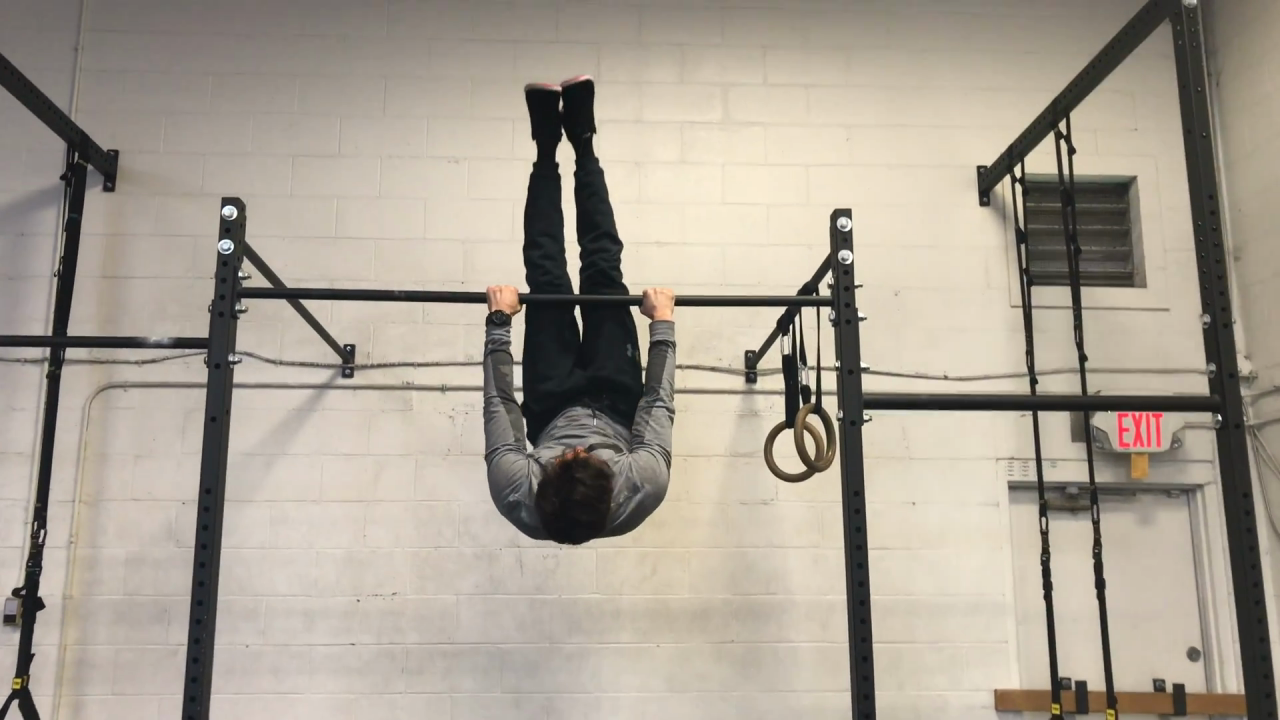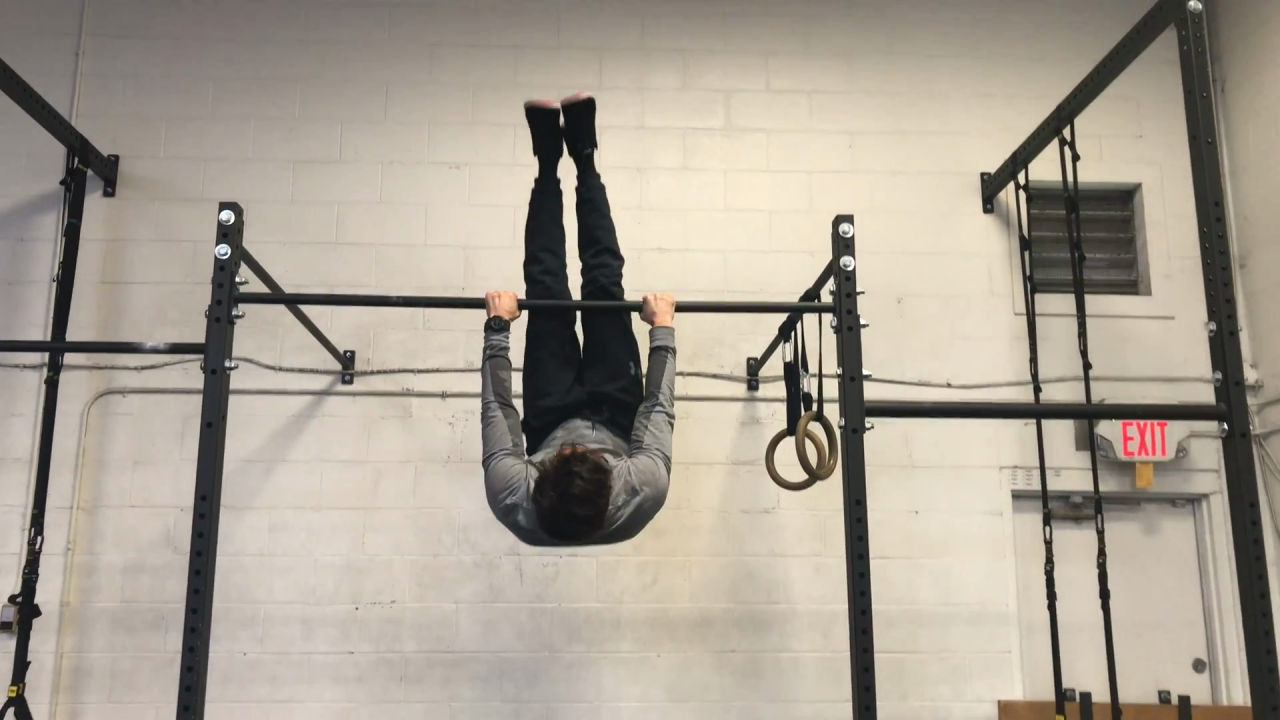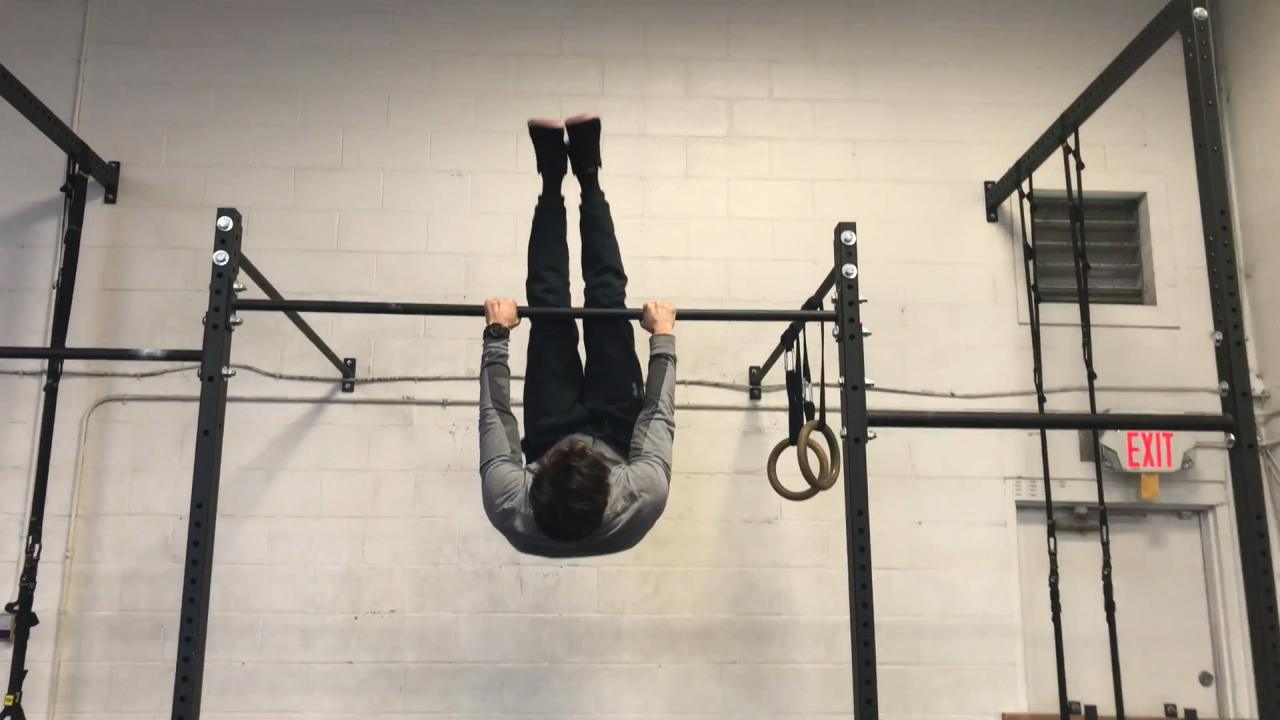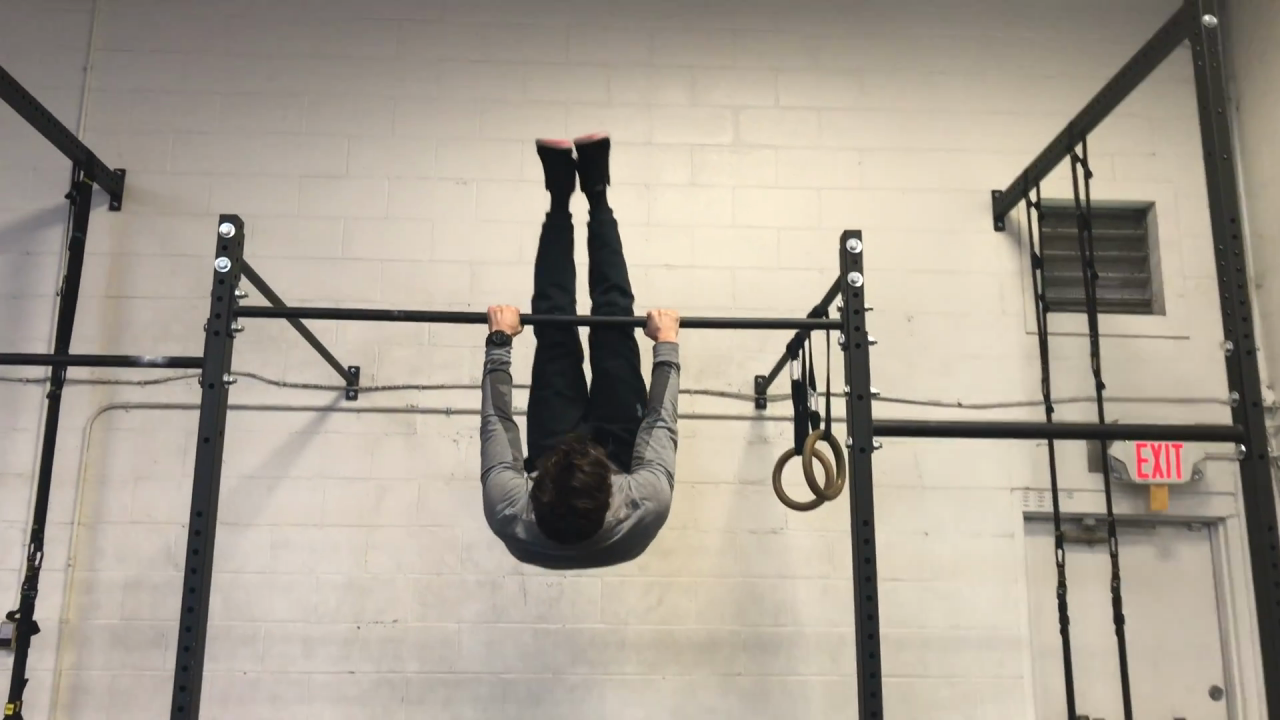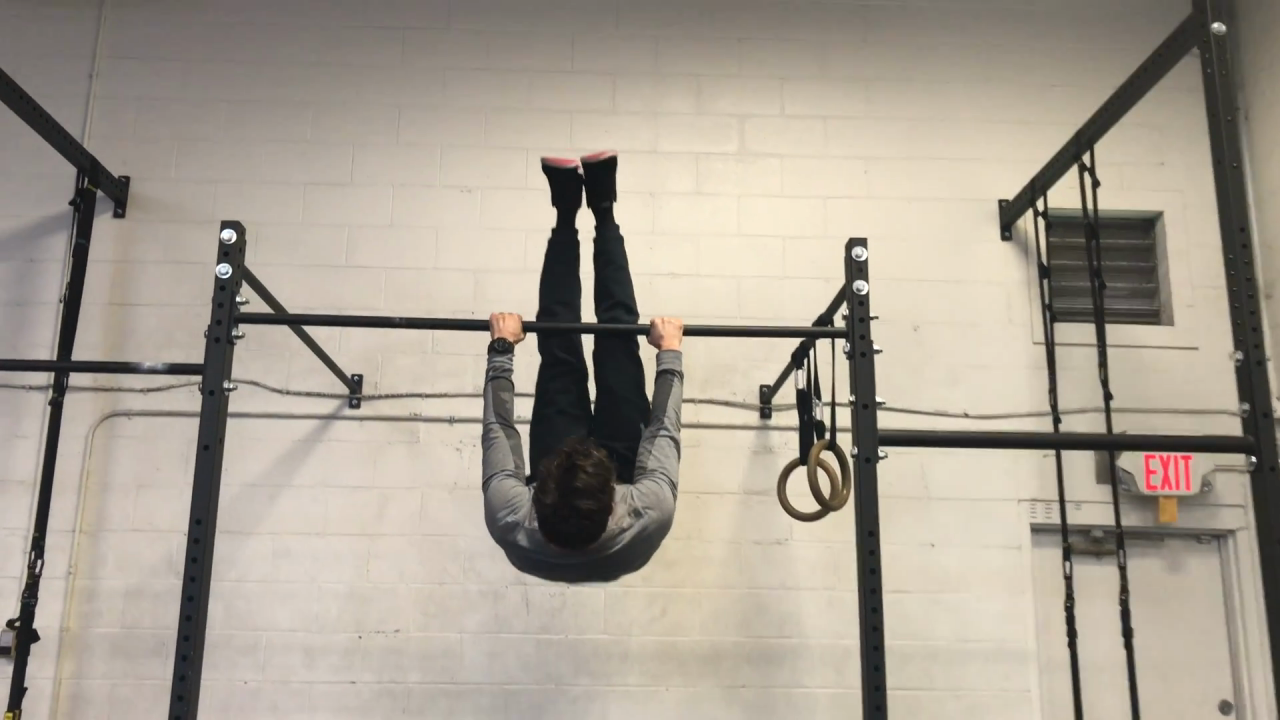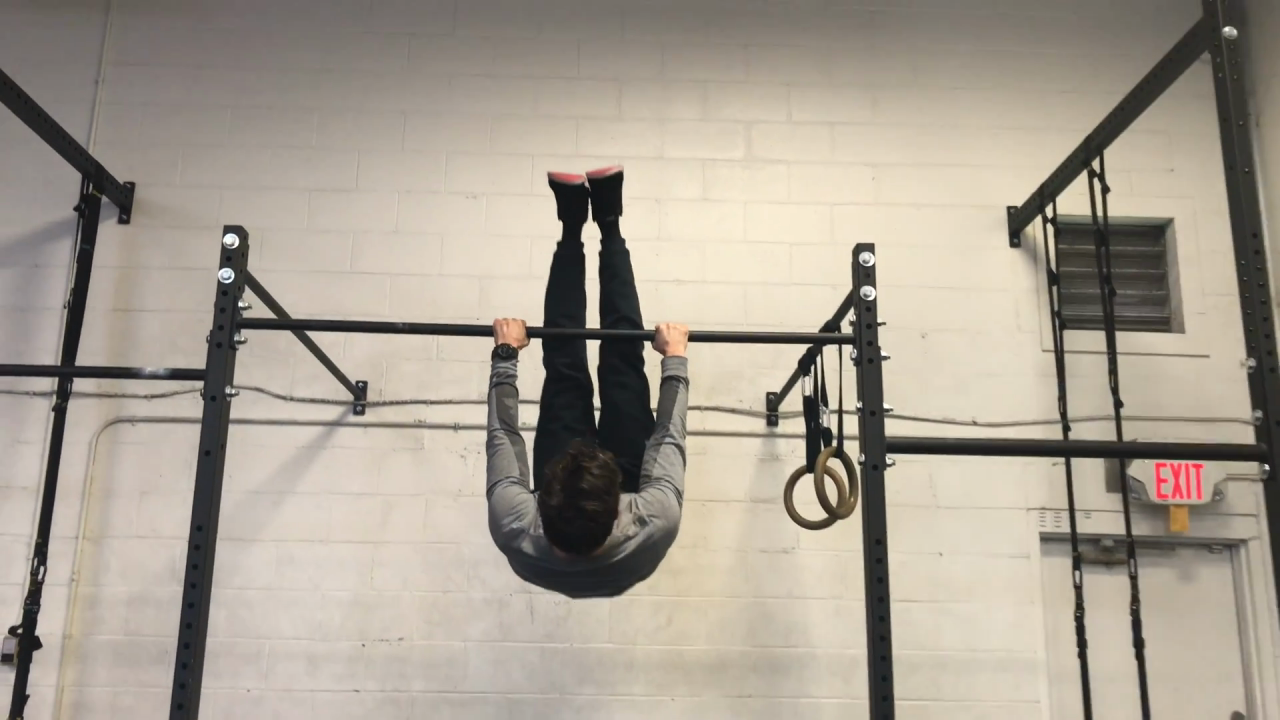
dt=0.1s
person 1, frame 1
left shoulder: (516, 500)
right shoulder: (640, 495)
left elbow: (498, 402)
right elbow: (658, 402)
left wrist: (498, 322)
right wrist: (663, 325)
left hip: (551, 414)
right hip: (614, 411)
left knee: (547, 287)
right knee: (604, 281)
left ankle: (548, 147)
right ankle: (581, 143)
person 1, frame 2
left shoulder: (514, 505)
right shoulder: (640, 499)
left elbow: (496, 408)
right elbow: (658, 408)
left wrist: (498, 328)
right wrist: (662, 332)
left hip: (550, 423)
right hip: (614, 423)
left knee: (548, 301)
right knee: (605, 294)
left ankle: (550, 163)
right ankle: (583, 158)
person 1, frame 3
left shoulder: (512, 516)
right shoulder: (639, 508)
left elbow: (494, 414)
right elbow: (658, 416)
left wrist: (496, 336)
right wrist: (662, 340)
left hip: (546, 435)
right hip: (613, 437)
left knee: (551, 321)
right knee: (608, 313)
left ankle: (552, 181)
right ankle: (587, 177)
person 1, frame 4
left shoulder: (513, 522)
right shoulder: (643, 515)
left elbow: (496, 421)
right elbow: (661, 424)
left wrist: (499, 343)
right wrist: (666, 348)
left hip: (550, 449)
right hip: (616, 451)
left knee: (556, 340)
right knee: (614, 332)
left ankle: (561, 200)
right ankle: (595, 194)
person 1, frame 5
left shoulder: (515, 532)
right shoulder: (644, 526)
left elbow: (498, 429)
right elbow: (664, 432)
left wrist: (501, 350)
right wrist: (670, 355)
right hip: (620, 465)
left knee: (559, 356)
right knee: (618, 349)
left ankle: (567, 214)
right ankle: (602, 210)
person 1, frame 6
left shoulder: (519, 539)
right shoulder: (650, 534)
left elbow: (502, 436)
right elbow: (669, 440)
left wrist: (505, 356)
right wrist: (675, 362)
right hip: (624, 477)
left knee: (565, 370)
right knee: (622, 364)
left ankle: (573, 228)
right ankle: (608, 224)
